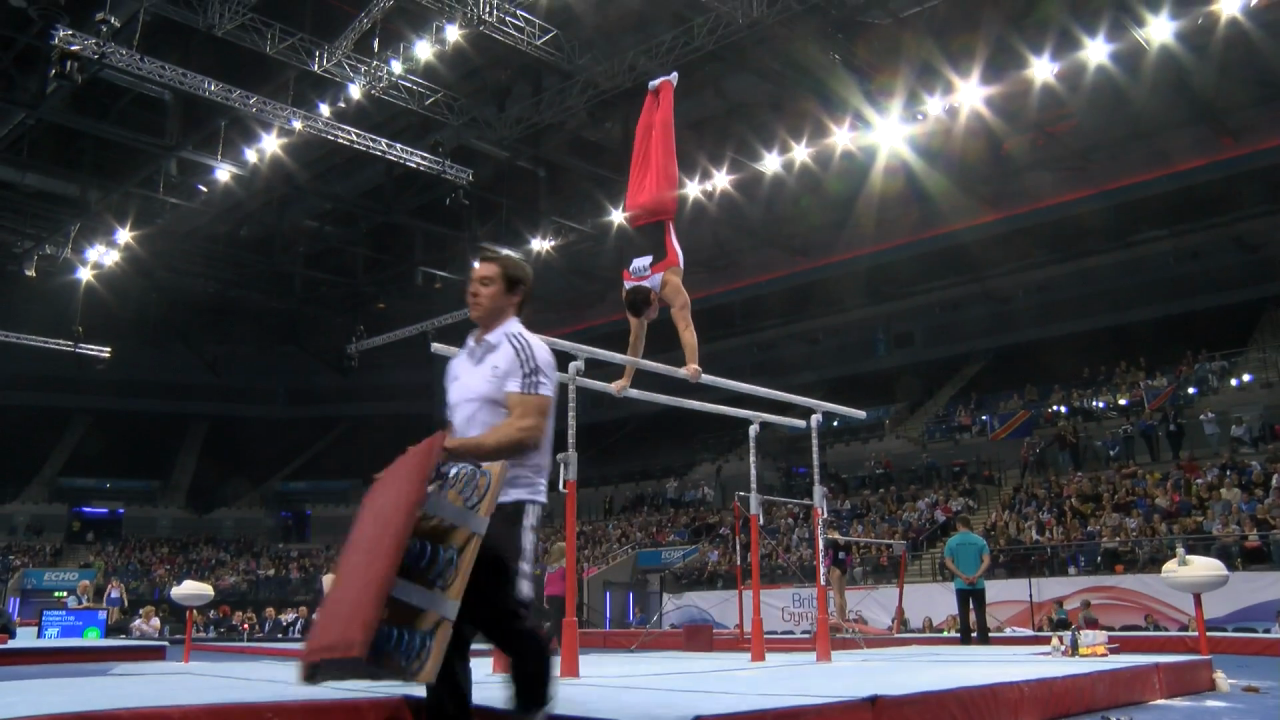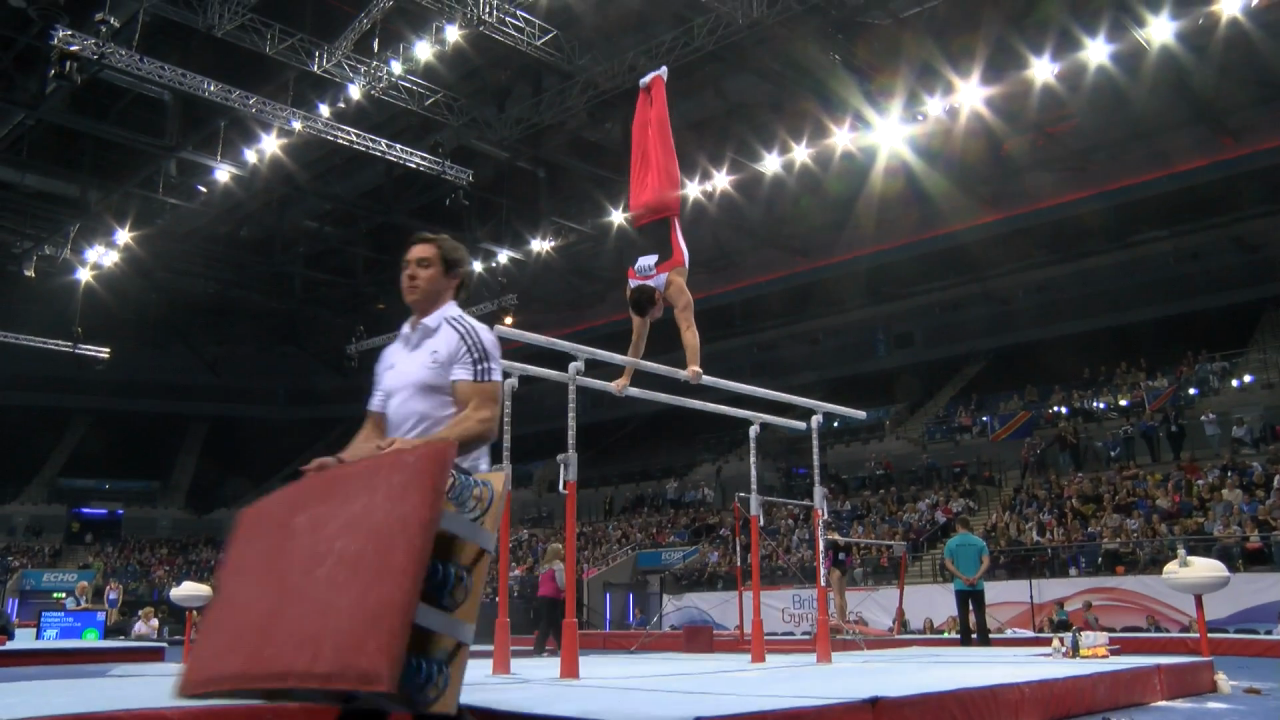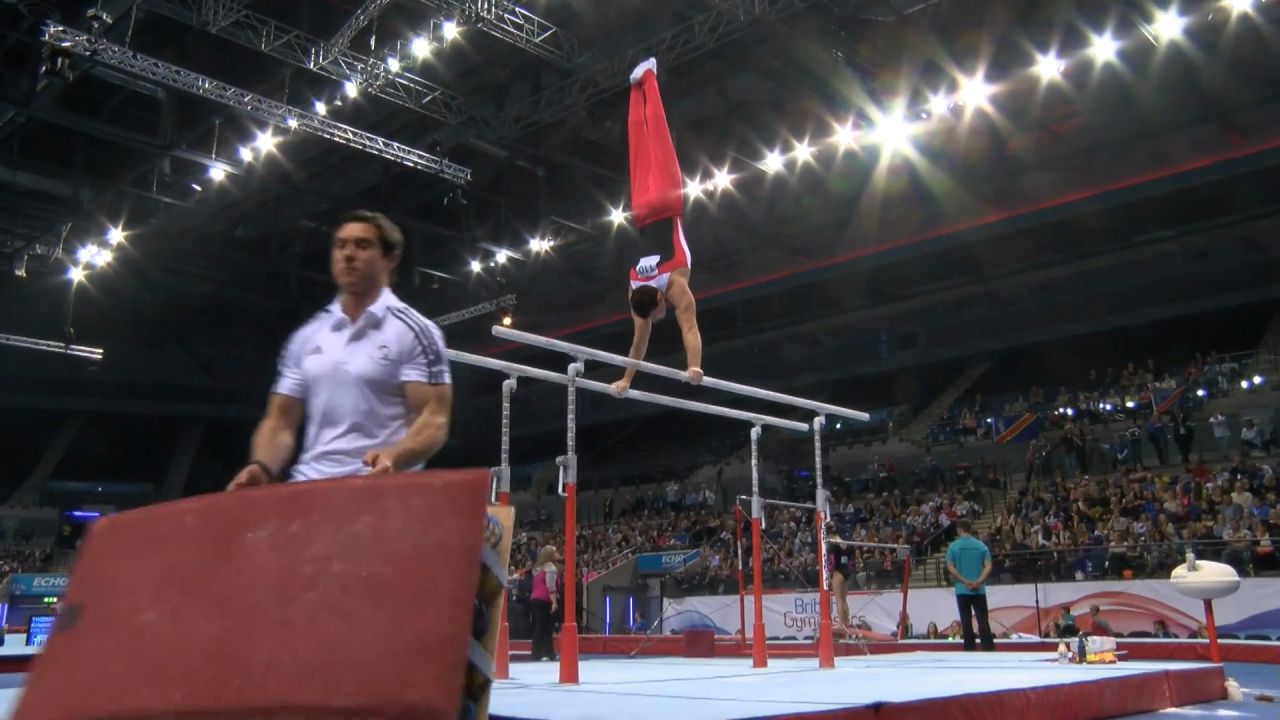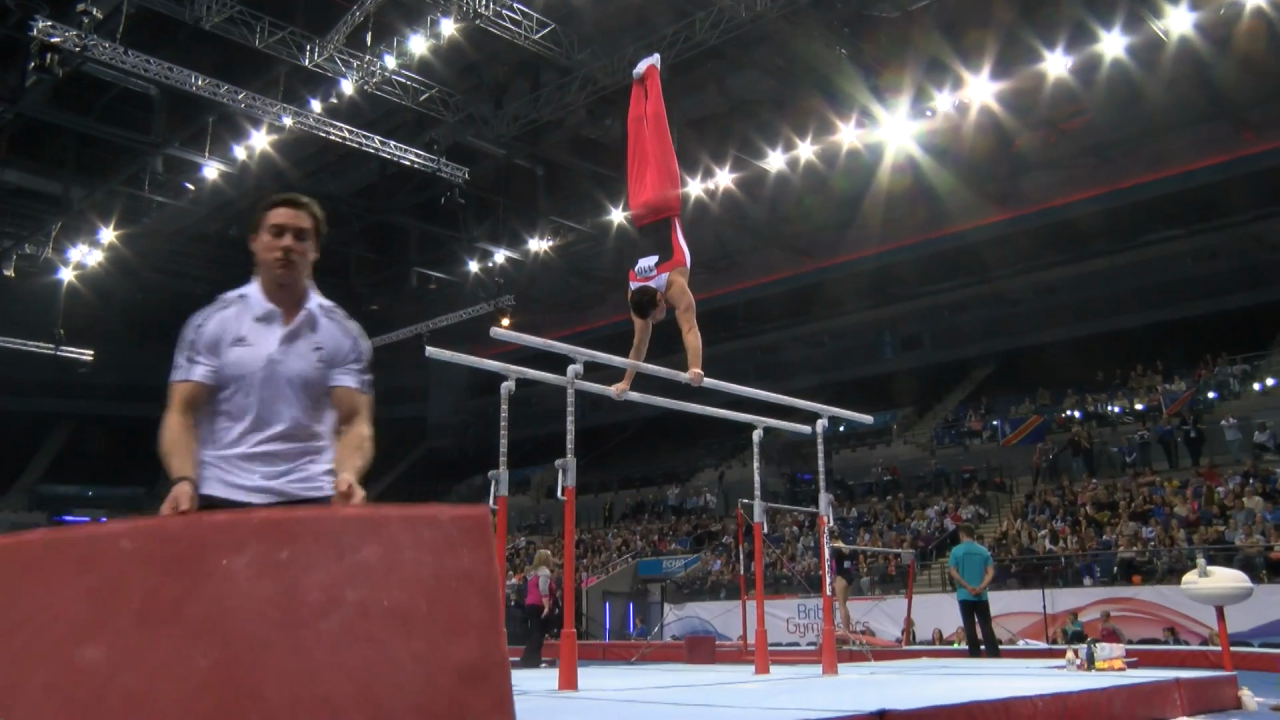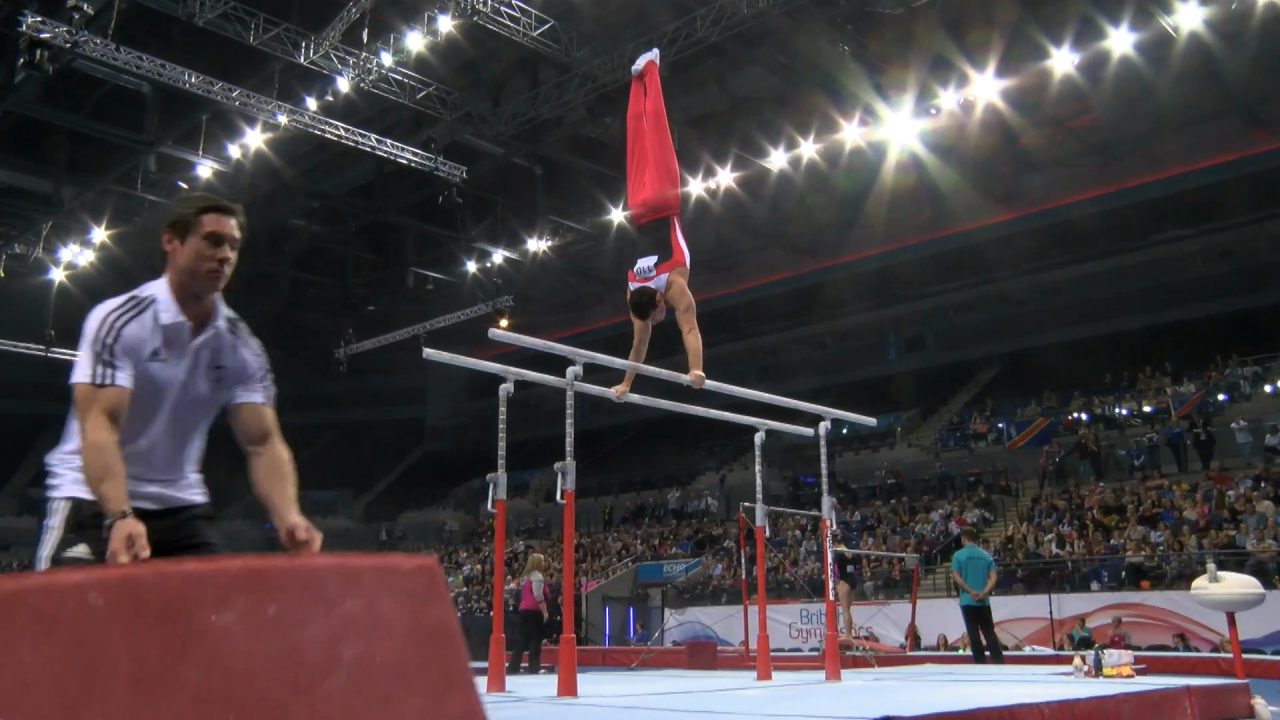
dt=0.2s
person 1, frame 1
left shoulder: (523, 350)
right shoulder: (459, 362)
left elbow: (527, 430)
left wrist: (454, 450)
left hip: (509, 504)
left knee: (497, 614)
left ankle: (531, 680)
person 1, frame 2
left shoulder: (467, 337)
right shoulder: (392, 353)
left elbow: (483, 417)
right elbow: (374, 429)
left wrist: (418, 447)
right wrist: (340, 461)
person 1, frame 3
left shoulder: (415, 333)
right shoulder: (305, 338)
left elbow: (433, 417)
right elbow: (280, 421)
left wrist: (393, 456)
right wrist: (262, 466)
person 1, frame 4
left shoulder: (343, 335)
right shoulder: (211, 322)
left elbow: (355, 422)
right elbow: (182, 413)
left wrist: (347, 476)
right wrist: (182, 483)
left hip: (305, 501)
right hip: (213, 499)
person 1, frame 5
left shoulder: (241, 347)
right shoulder: (118, 321)
left elbow: (264, 443)
right elbow: (98, 426)
left wrist: (288, 518)
right wrist: (119, 518)
left hip: (181, 508)
right hip: (93, 503)
person 2, frame 1
left shoulder: (669, 284)
right shoulder: (632, 289)
left elbow: (686, 327)
right elbow: (636, 339)
left wrist: (692, 363)
right wrist: (626, 378)
left hip: (657, 211)
right hip: (638, 213)
left knee: (660, 140)
right knee: (645, 146)
left ankle: (664, 88)
right ankle: (656, 93)
person 2, frame 2
left shoulder: (673, 285)
right shoulder: (636, 288)
left elbow: (688, 328)
right elbow: (638, 338)
left wrist: (693, 365)
right wrist: (626, 377)
left hip: (661, 208)
right hip: (645, 212)
left knee: (657, 137)
right knee: (643, 141)
left ankle: (655, 83)
right ankle: (647, 90)
person 2, frame 3
left shoulder: (676, 286)
right shoulder: (638, 289)
left elbow: (690, 330)
right elbow: (639, 339)
left wrist: (694, 367)
right wrist: (626, 378)
left hip: (663, 209)
right hip: (646, 213)
left knee: (655, 133)
right knee: (640, 138)
left ankle: (647, 78)
right ankle: (640, 85)
person 2, frame 4
left shoulder: (675, 285)
right shoulder: (638, 290)
left elbow: (691, 331)
right elbow: (640, 341)
left wrist: (695, 368)
right wrist: (626, 381)
left hip: (661, 209)
right hip: (644, 212)
left knee: (655, 130)
right knee: (639, 135)
left ankle: (650, 73)
right ankle: (642, 82)
person 2, frame 5
left shoulder: (674, 286)
right shoulder: (637, 290)
left elbow: (691, 331)
right elbow: (640, 343)
left wrist: (696, 370)
right wrist: (627, 382)
left hip: (660, 208)
right hip: (642, 211)
left knee: (654, 129)
right knee: (638, 135)
left ankle: (649, 69)
right ankle: (641, 76)
